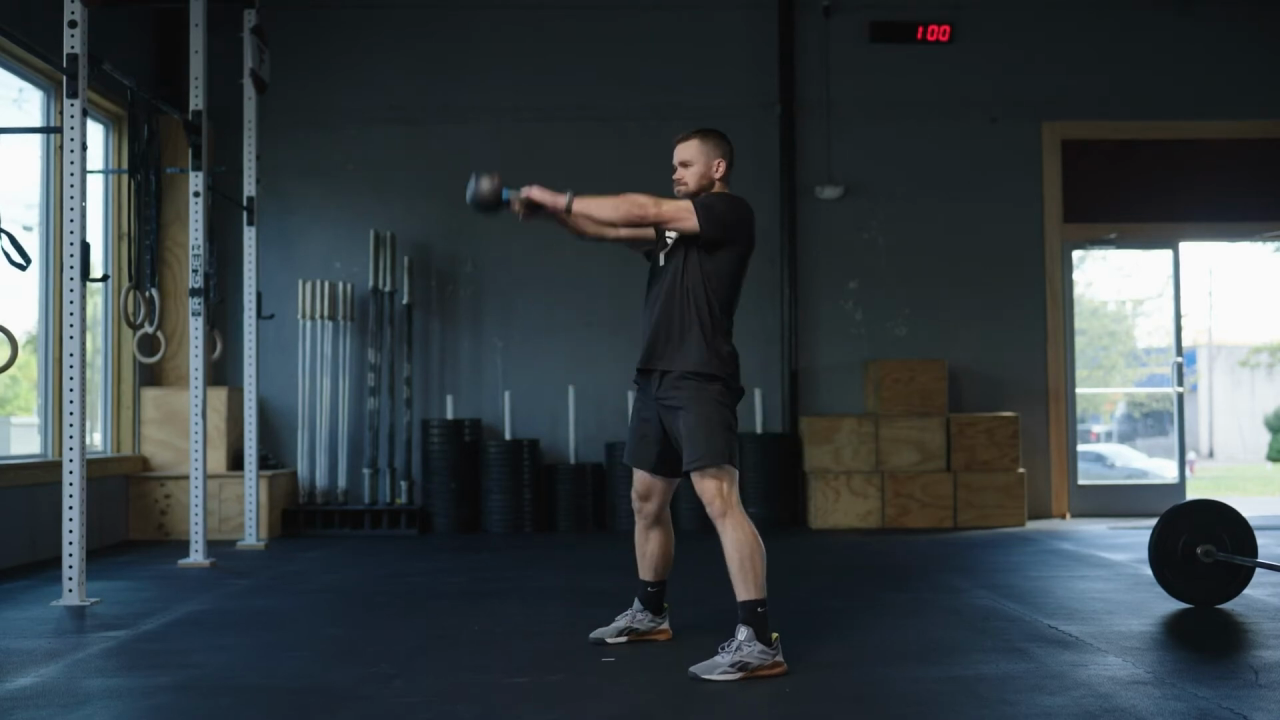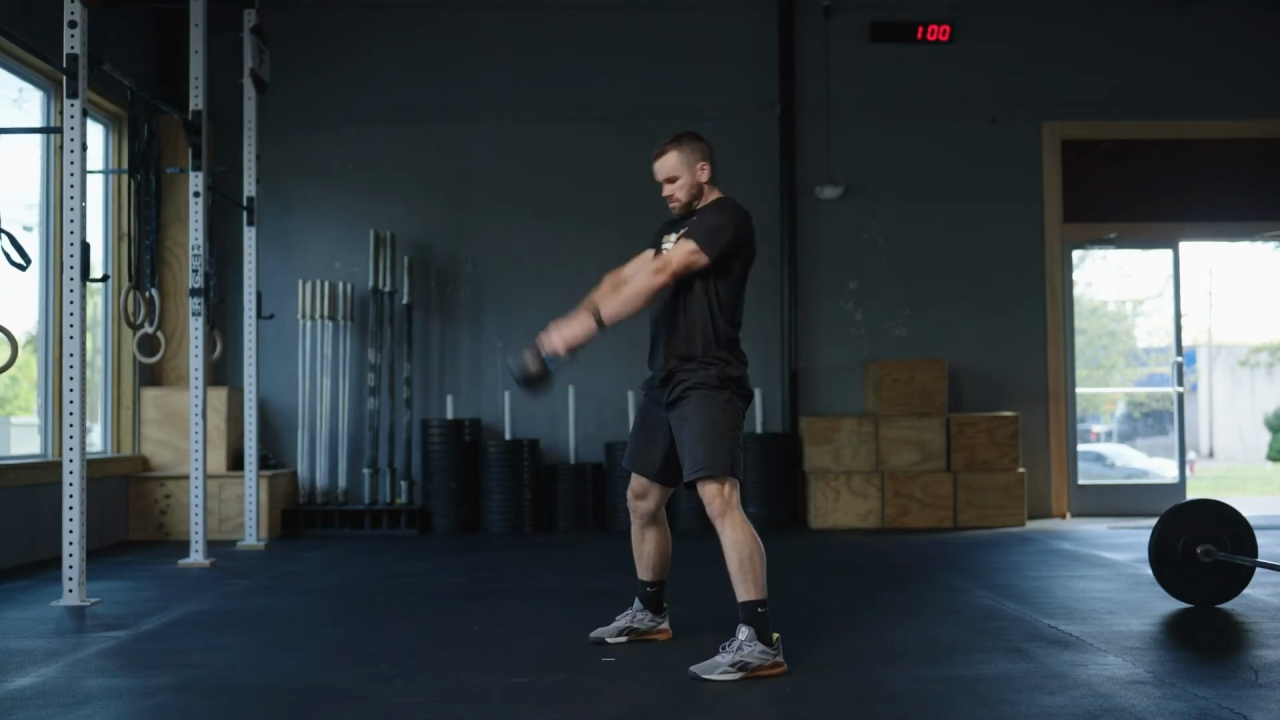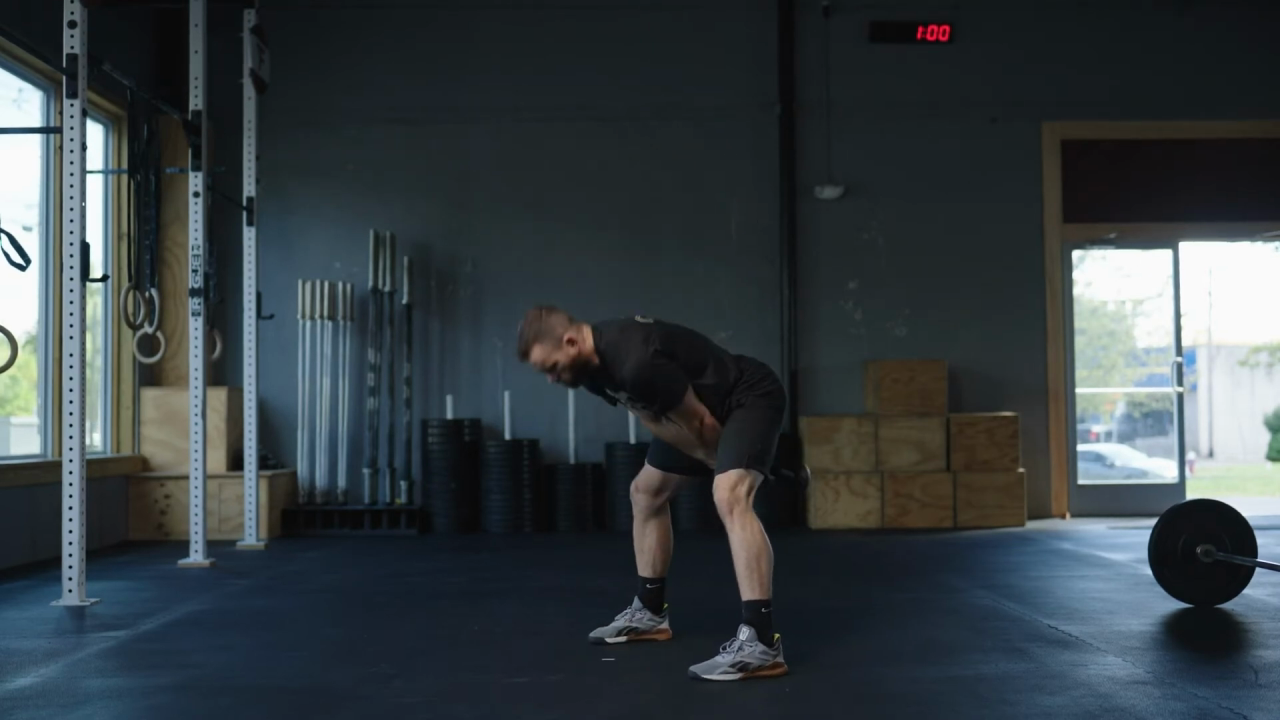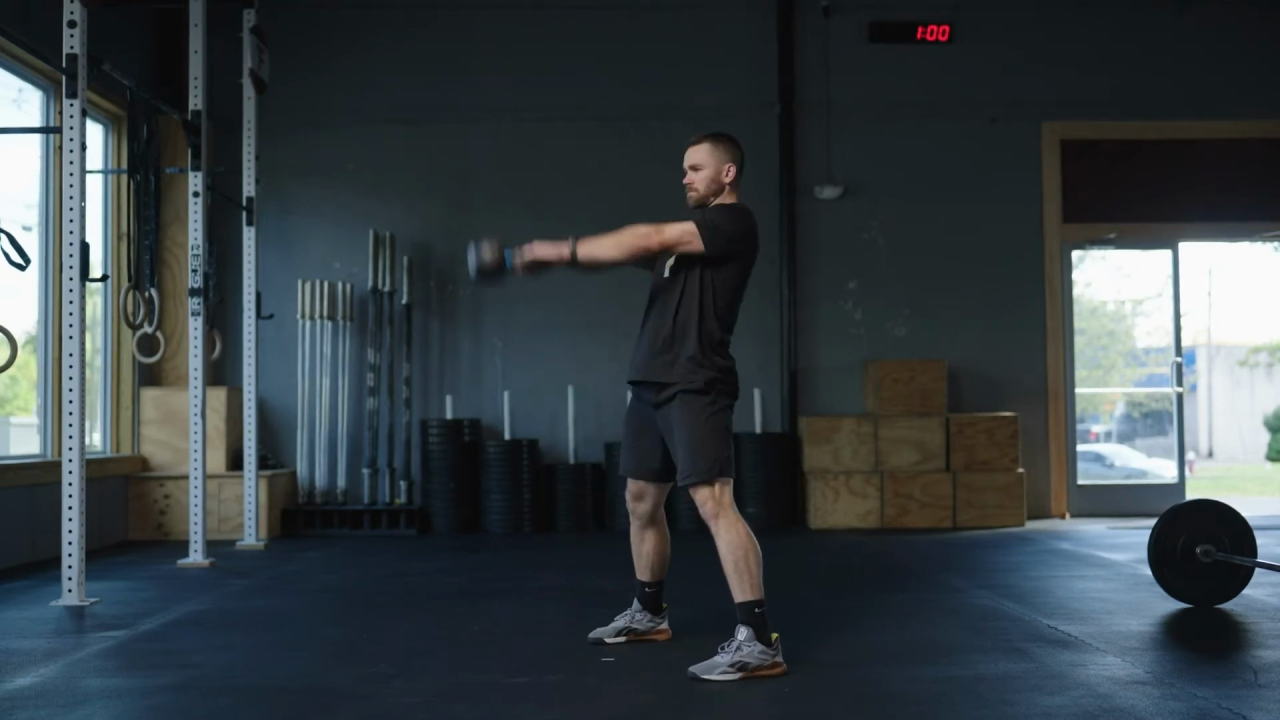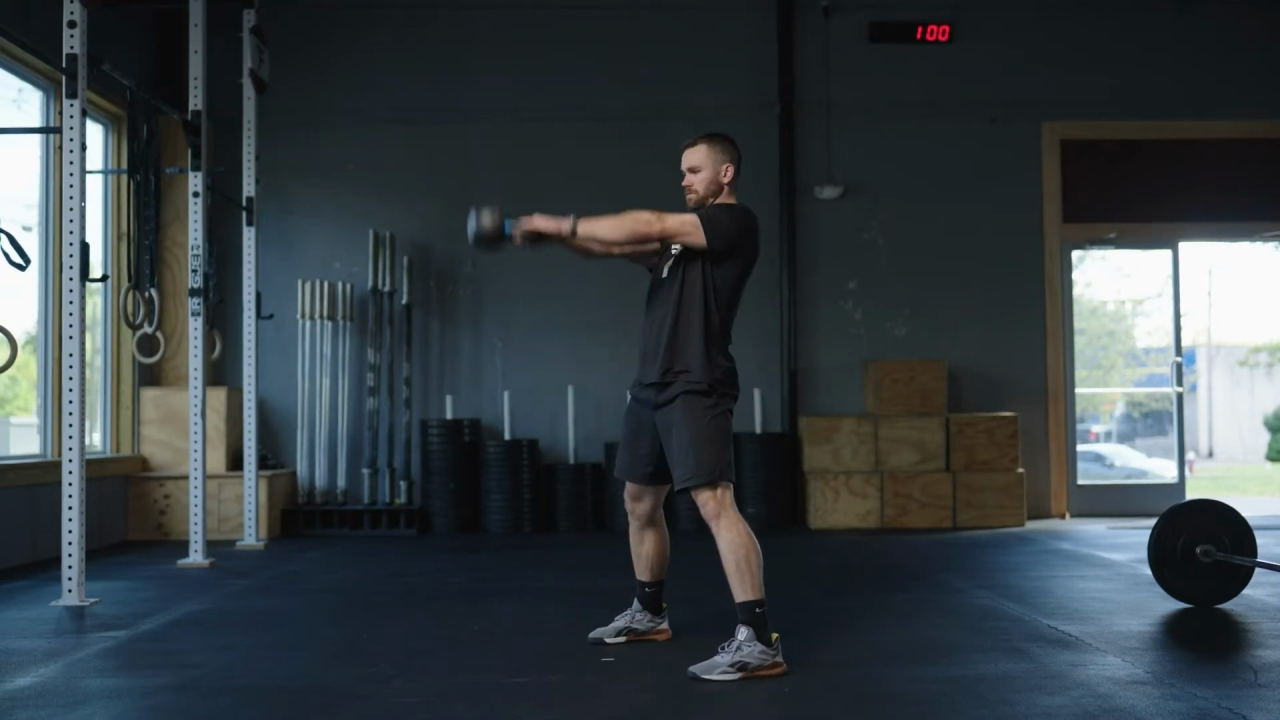
dt=0.5s
person 1, frame 1
left shoulder: (730, 213)
right shoulder: (672, 223)
left elbow: (646, 209)
right elbow: (614, 227)
left wrist: (561, 200)
right wrist: (554, 207)
left hip: (700, 381)
right hip: (655, 380)
left knee: (719, 500)
right knee: (647, 502)
left ankle: (759, 640)
right ankle: (650, 613)
person 1, frame 2
left shoulder: (729, 219)
right shoulder: (677, 226)
left elbow: (658, 275)
right elbow: (624, 278)
left wrist: (588, 323)
right wrist: (574, 320)
left hip: (707, 385)
right hip: (663, 386)
left knee: (718, 501)
right knee: (645, 501)
left ankle: (760, 641)
right ankle: (649, 613)
person 1, frame 3
left shoulder: (636, 361)
right shoulder: (593, 366)
left elbow: (699, 421)
right elbow: (659, 423)
left wrist: (728, 468)
right wrist: (713, 462)
left hip: (749, 398)
right hip: (705, 413)
left knee: (729, 494)
right knee: (646, 492)
left ankle: (759, 641)
right ankle: (650, 610)
person 1, frame 4
left shoulder: (735, 223)
right shoulder: (682, 231)
left elbow: (646, 240)
right elbow: (625, 247)
left wrist: (564, 250)
right wrist: (561, 251)
left hip: (696, 386)
right hip: (650, 383)
left knee: (713, 503)
right knee: (641, 500)
left ankle: (758, 641)
right ankle: (649, 613)
person 1, frame 5
left shoulder: (736, 223)
right shoulder: (678, 234)
left elbow: (647, 223)
right elbow: (618, 241)
left wrist: (561, 224)
right wrist: (559, 230)
left hip: (697, 387)
right hip: (650, 387)
left knee: (713, 503)
right knee: (640, 502)
left ankle: (758, 640)
right ankle: (649, 612)
